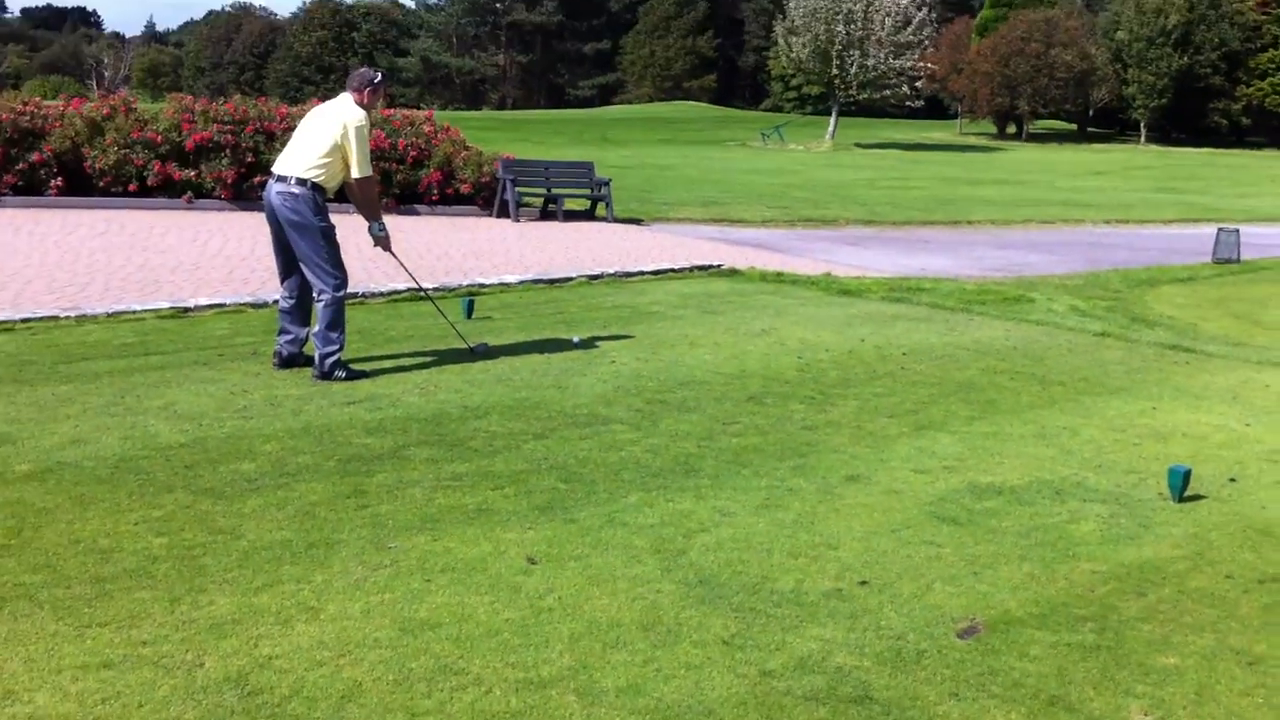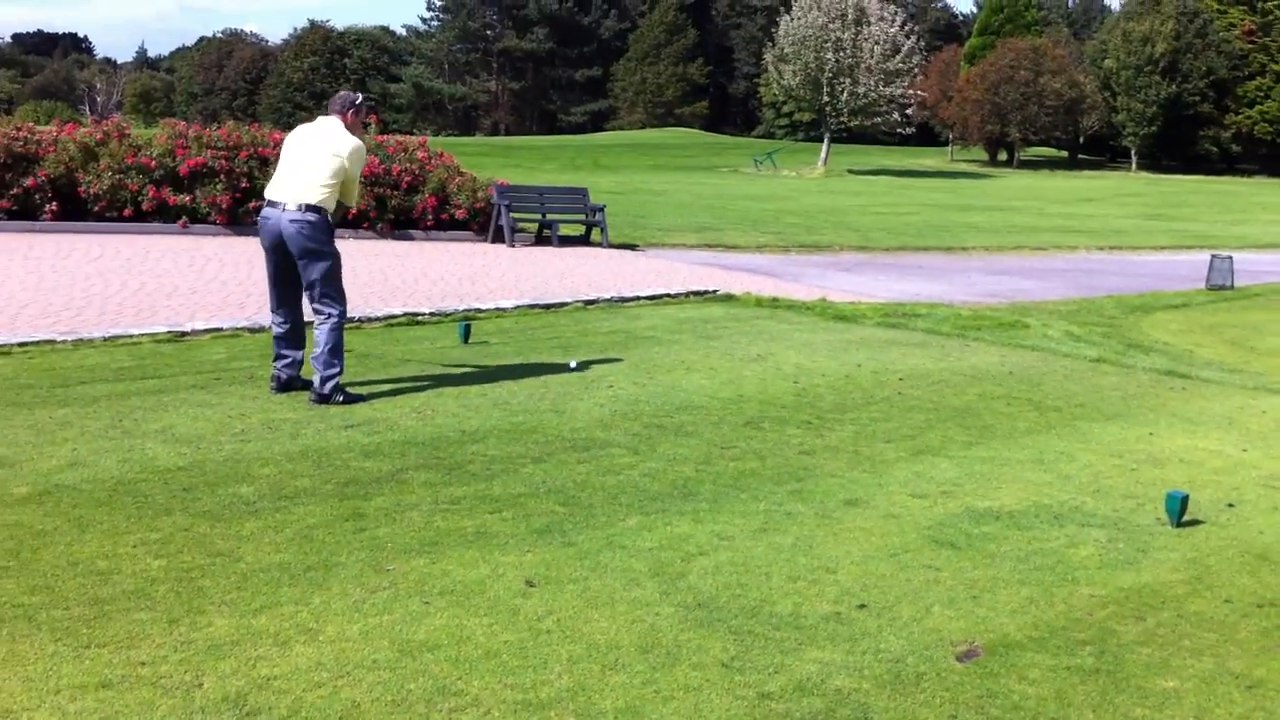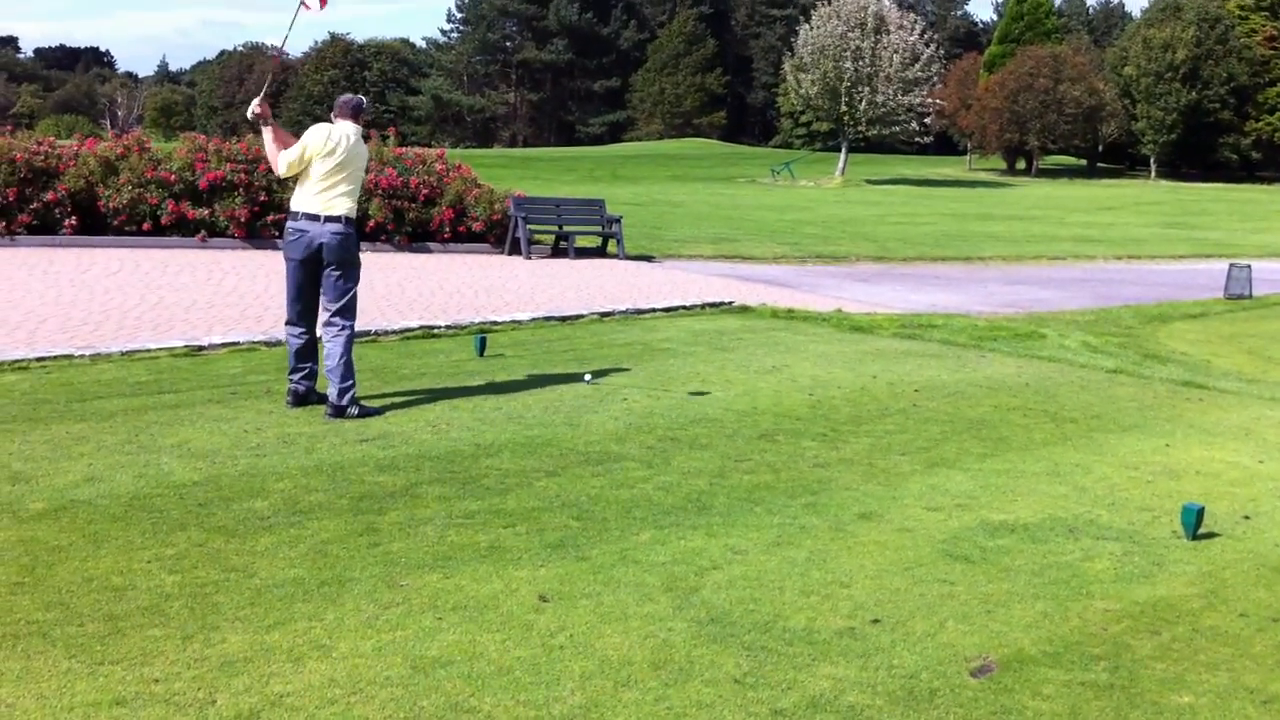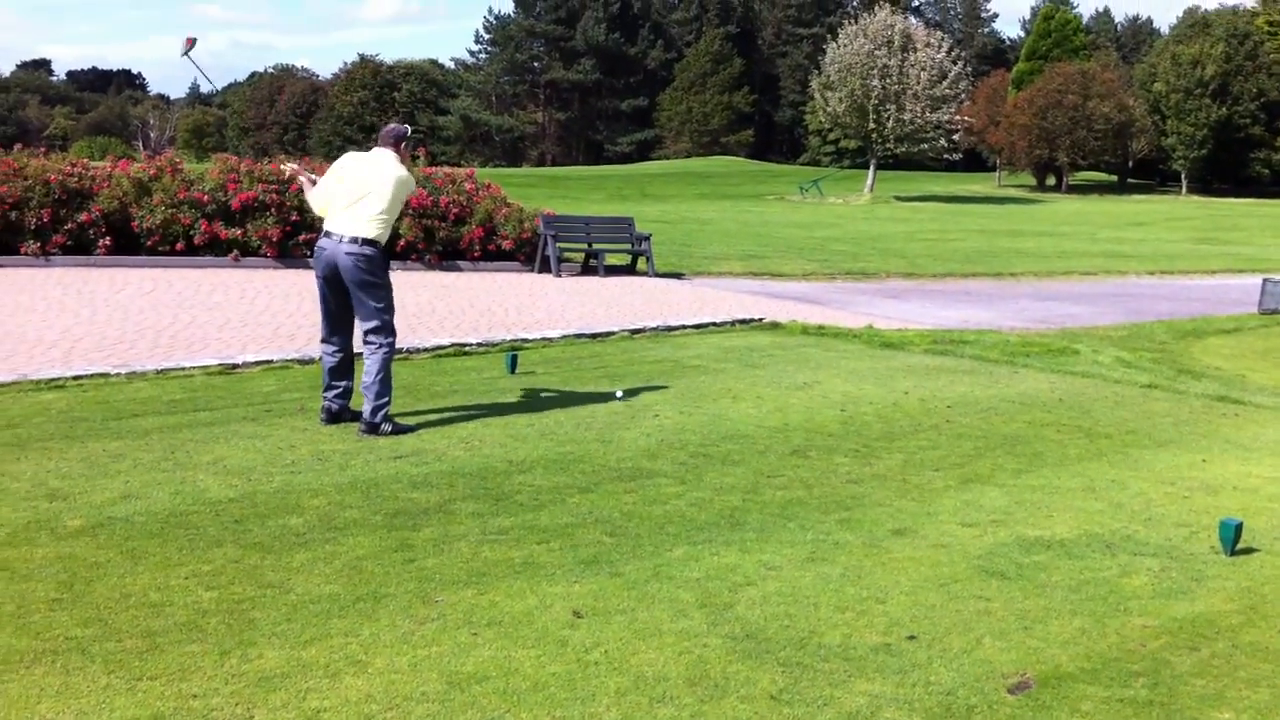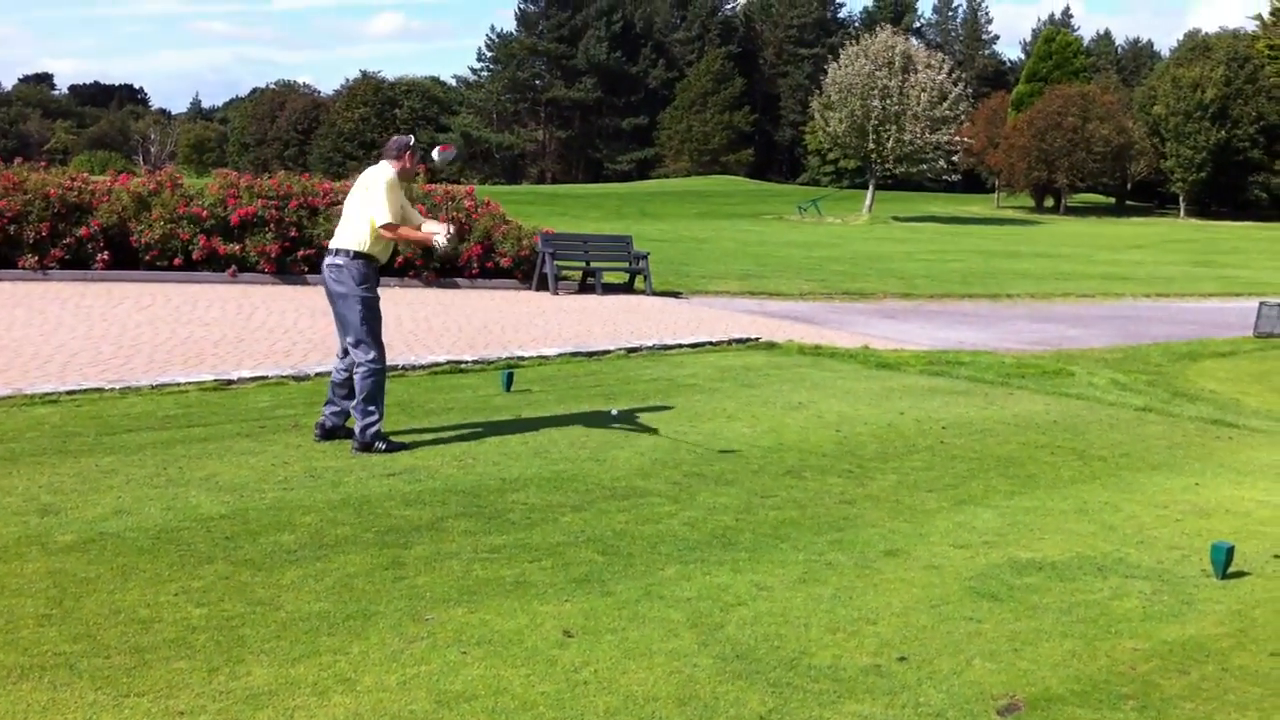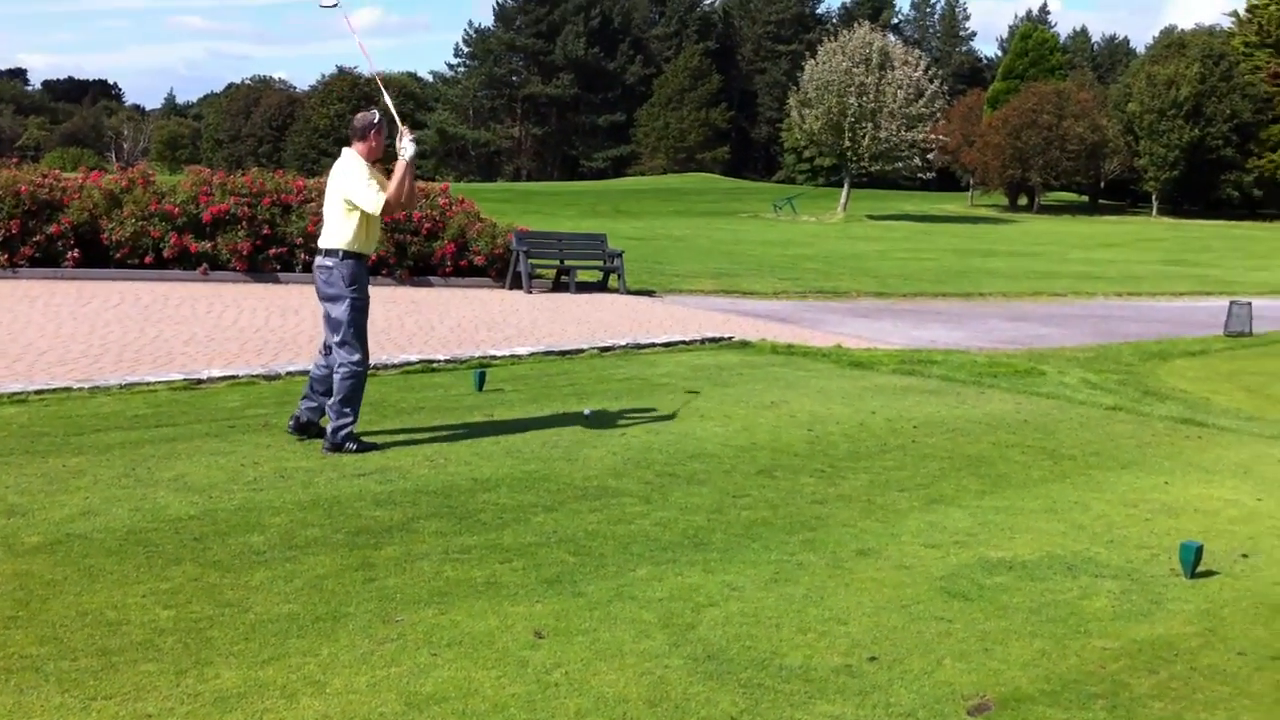
dt=0.4s
person 1, frame 1
left shoulder: (327, 109)
right shoulder: (355, 116)
left elbow: (348, 179)
right elbow: (363, 180)
left wrist: (370, 220)
right wrist: (377, 225)
left hip: (276, 190)
right hip: (299, 196)
left knee: (295, 279)
right knee: (331, 283)
left ankle: (288, 350)
right ankle: (328, 362)
person 1, frame 2
left shoulder: (299, 132)
right shoulder: (354, 147)
right elbow: (349, 203)
right wrist: (329, 222)
left hip: (270, 216)
right hip: (309, 221)
left knee: (284, 304)
right knee: (329, 307)
left ankle: (284, 373)
right ankle: (326, 386)
person 1, frame 3
left shoulder: (321, 132)
right shoulder: (361, 148)
left elbow: (281, 166)
right elbow: (299, 148)
left wrist: (266, 123)
right wrist: (271, 122)
left hip: (301, 228)
right hip: (339, 232)
left knee: (299, 316)
right knee: (338, 320)
left ankle: (300, 388)
right ankle: (340, 399)
person 1, frame 4
left shoulder: (350, 160)
right shoulder: (405, 179)
left elbow: (319, 204)
left wrist: (304, 178)
right wrist: (312, 178)
left hip: (326, 247)
right hip: (365, 255)
left knee: (335, 335)
right knee: (379, 338)
left ankle: (333, 405)
right ankle: (374, 417)
person 1, frame 5
left shoulder: (393, 184)
right shoulder: (380, 177)
left elbow: (412, 222)
right elbow: (386, 229)
left wrist: (435, 228)
right wrist: (430, 238)
left hip: (351, 267)
right hip: (351, 268)
left knee: (353, 351)
right knee: (369, 353)
left ankle: (332, 421)
right ankle: (368, 434)
person 1, frame 6
left shoulder: (358, 167)
right shoulder: (353, 169)
left elbow: (406, 198)
right elbow: (386, 208)
left wrist: (403, 159)
right wrist: (403, 163)
left hip: (332, 264)
right hip: (342, 266)
left knee: (333, 349)
right knee: (351, 354)
left ankle: (306, 417)
right ankle: (339, 434)
